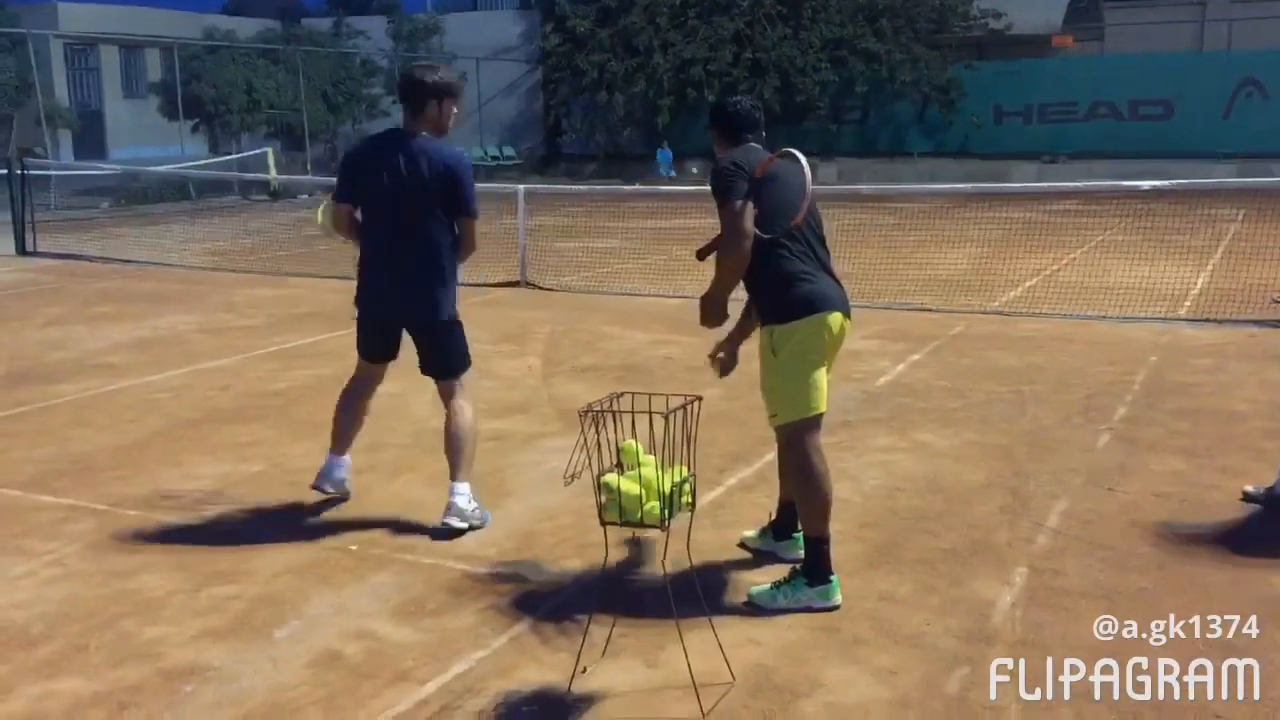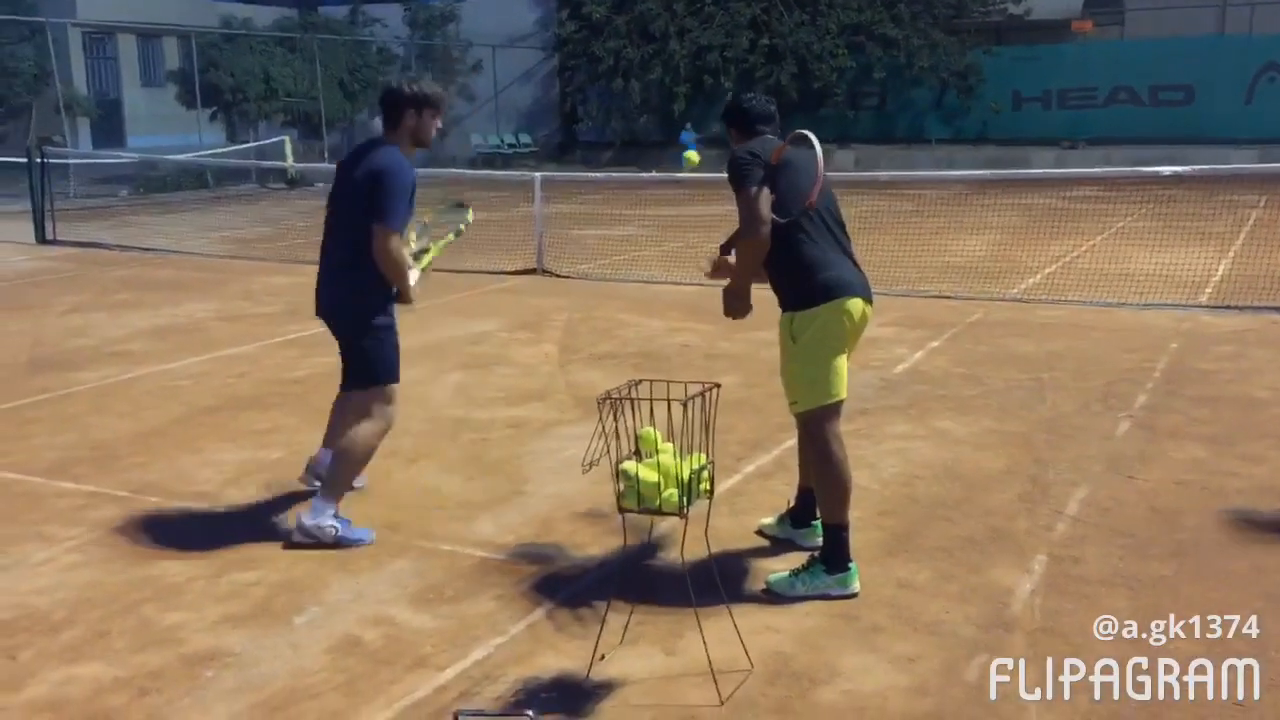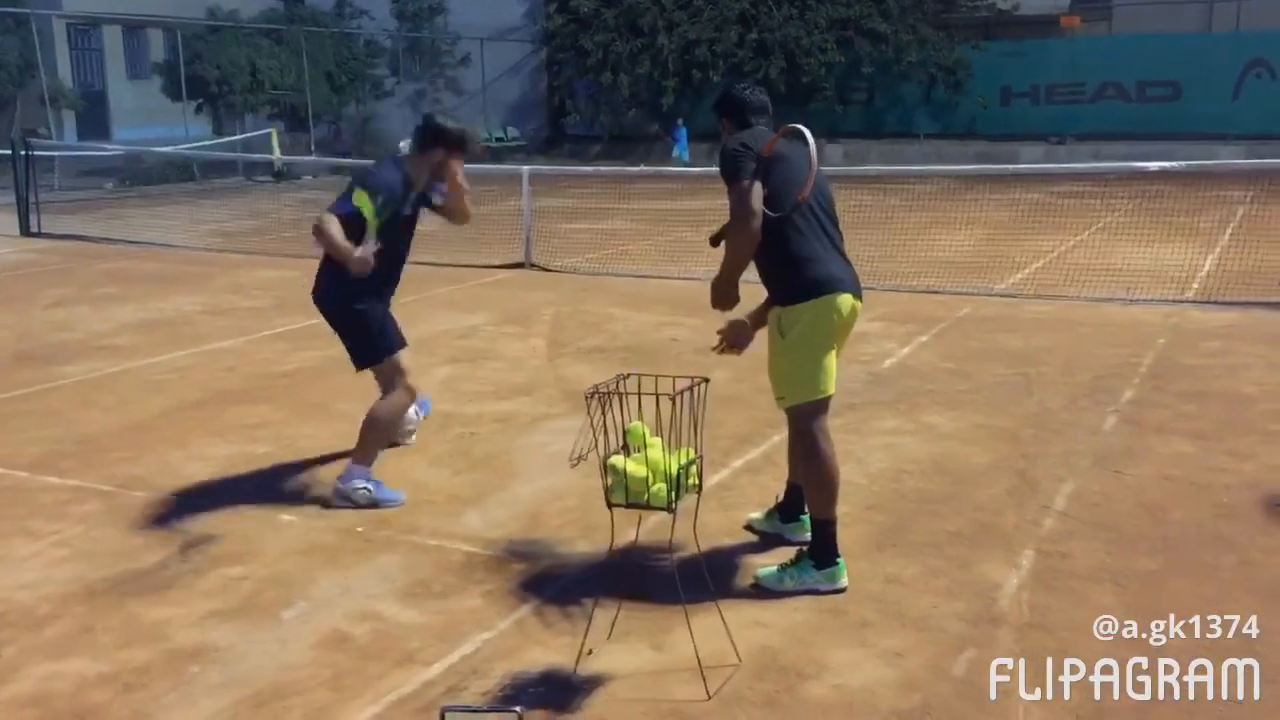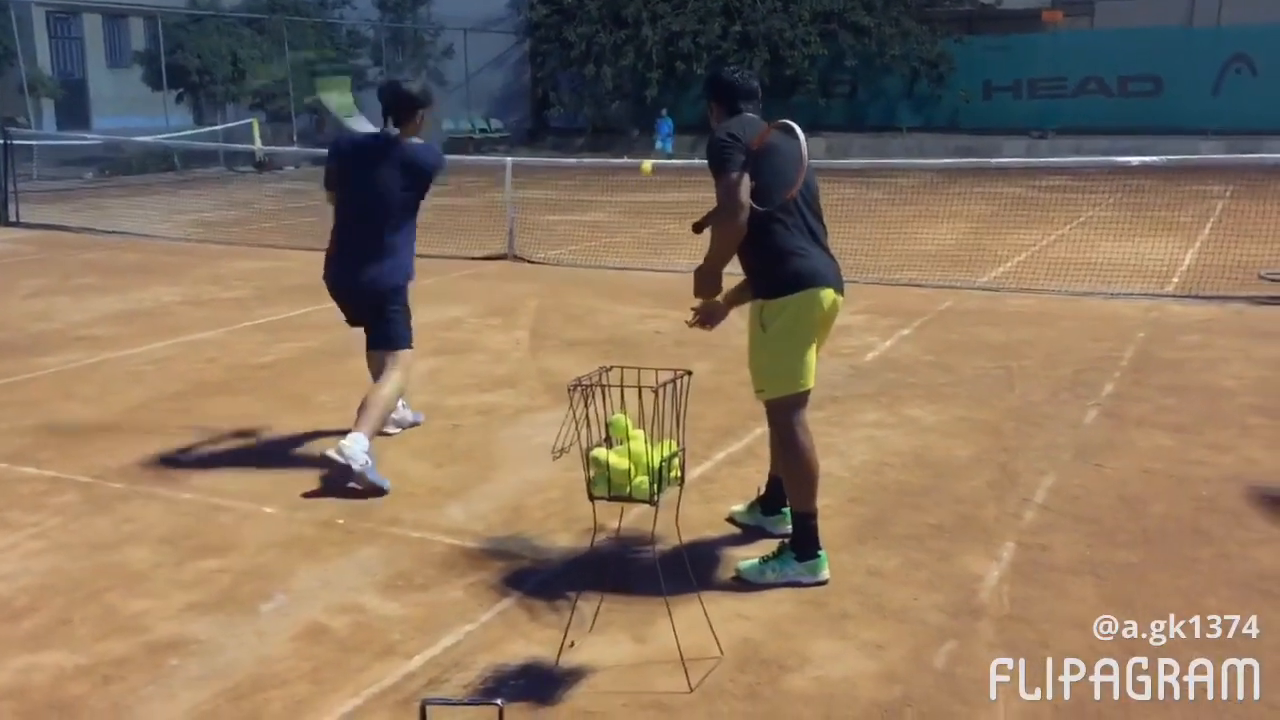
dt=0.5s
person 1, frame 1
left shoulder: (730, 167)
right shoulder: (785, 169)
left elbow: (740, 241)
left wrist: (714, 298)
right wrist: (735, 339)
left hip: (798, 314)
right hip: (827, 306)
left knee: (801, 435)
right knee: (790, 427)
left ankle: (818, 577)
right ankle: (785, 530)
person 1, frame 2
left shoulder: (746, 157)
right shoulder: (799, 158)
left elbow: (759, 227)
left wrist: (737, 287)
right wrist: (740, 268)
left hip: (819, 301)
right hip: (850, 293)
left knee: (822, 423)
right knee: (810, 414)
left ankle: (836, 564)
right ankle: (804, 517)
person 1, frame 3
left shoulder: (740, 148)
right shoulder: (796, 152)
left elbow: (749, 220)
left wrist: (725, 280)
right wrist: (753, 323)
left hip: (810, 297)
right hip: (840, 290)
left knee: (809, 418)
right knee: (801, 411)
left ankle: (824, 560)
right ankle: (791, 513)
person 1, frame 4
left shoulder: (728, 137)
right shoulder: (782, 142)
left elbow: (736, 212)
left wrist: (709, 271)
right wrist: (725, 302)
left hip: (792, 292)
right hip: (821, 282)
left knee: (788, 411)
right knee: (782, 405)
left ankle: (806, 552)
right ankle: (774, 505)
person 2, frame 1
left shoulder: (361, 154)
right shoulder: (451, 161)
left elbow: (341, 222)
right elbow: (467, 241)
left hip: (376, 292)
right hip: (431, 297)
left knee: (365, 375)
right knee: (455, 396)
left ankle: (336, 467)
right ankle: (460, 501)
person 2, frame 2
left shoulder: (359, 157)
right shoulder: (395, 168)
right elbow: (386, 247)
left wrist: (397, 263)
right wrist: (405, 285)
left hip: (335, 294)
right hip: (363, 303)
left knee: (362, 378)
right knee: (379, 411)
left ankle: (326, 462)
right ankle: (320, 515)
person 2, frame 3
left shoulder: (419, 184)
right shoulder: (384, 182)
left elbow: (460, 216)
right elbow: (324, 222)
left wrist: (456, 186)
right wrist: (349, 254)
left hip: (367, 297)
right hip: (347, 297)
left knee: (391, 366)
right knee: (401, 385)
left ankle: (403, 418)
right ankle: (353, 479)
person 2, frame 4
left shoulder: (346, 148)
right shoulder: (424, 157)
left hip: (338, 273)
right hip: (383, 278)
left knee: (379, 333)
right knee: (397, 367)
left ankle: (389, 410)
right ankle: (355, 445)
